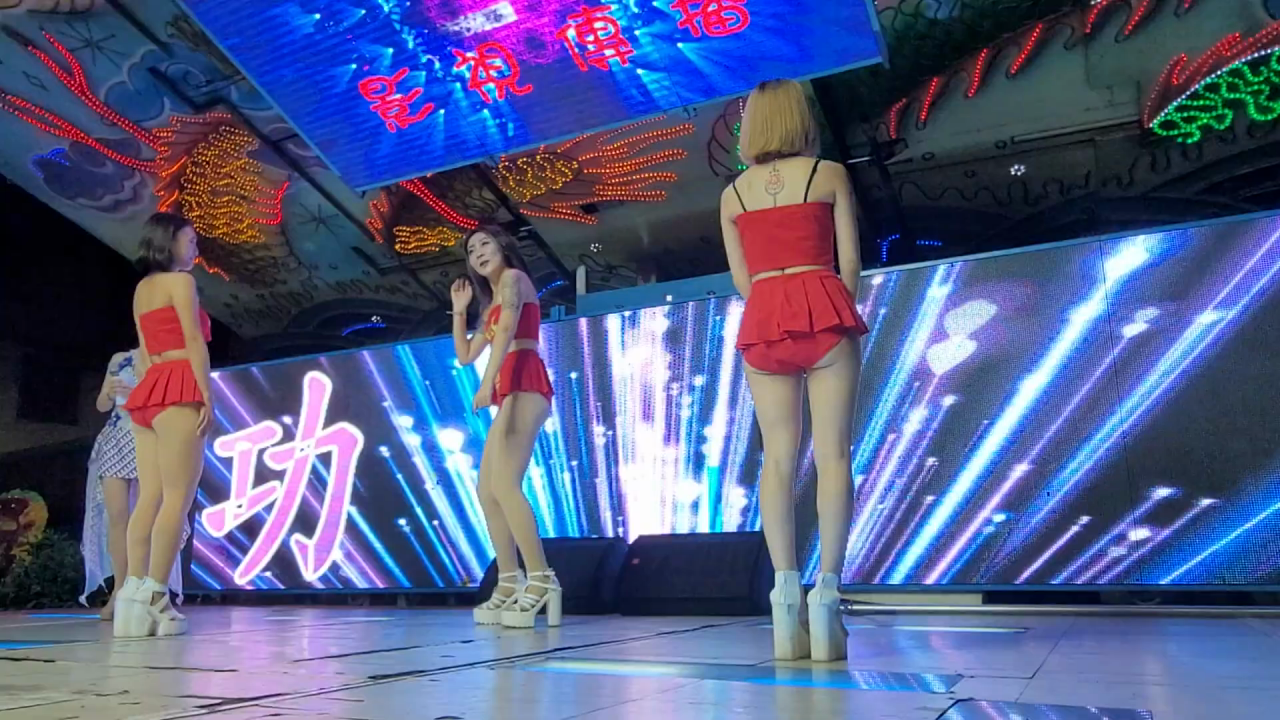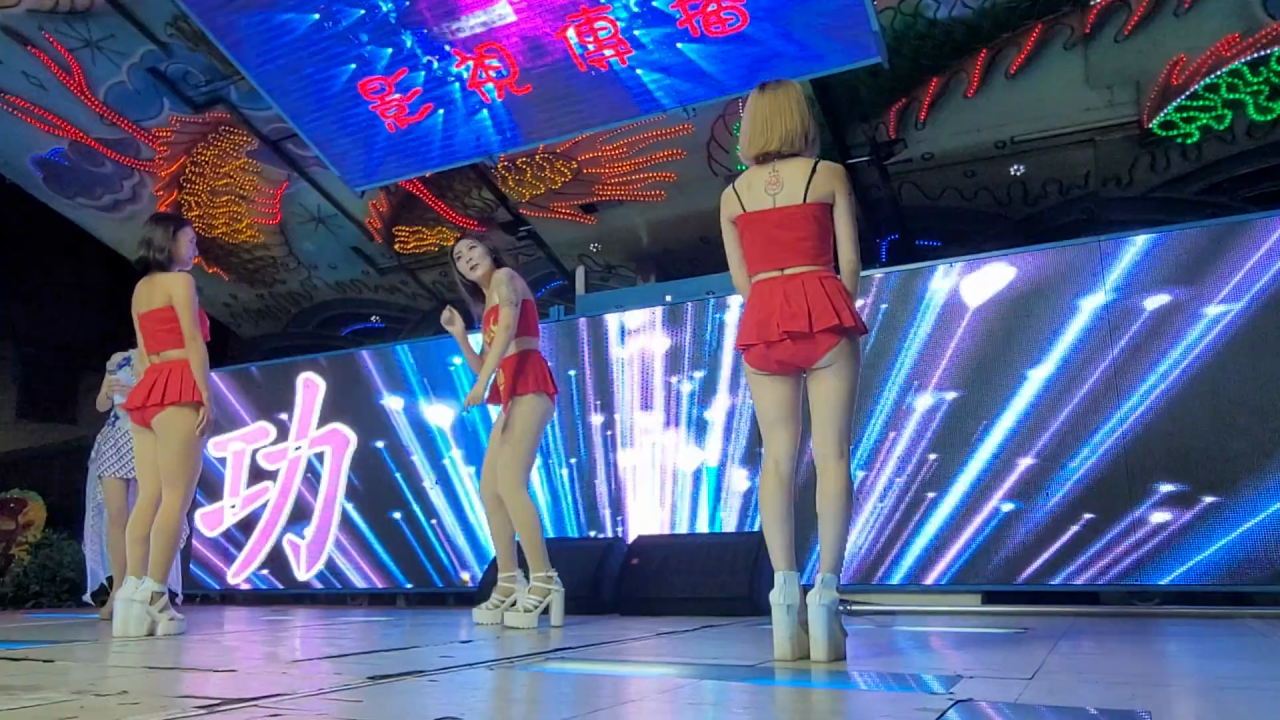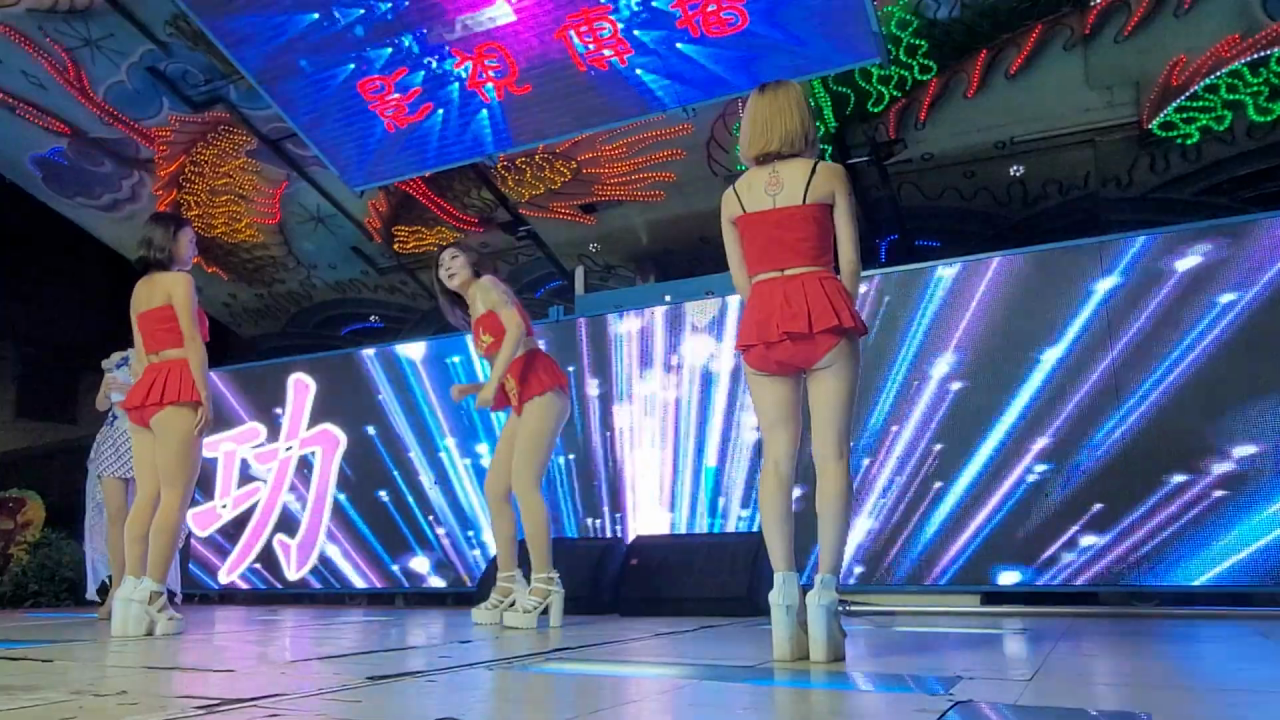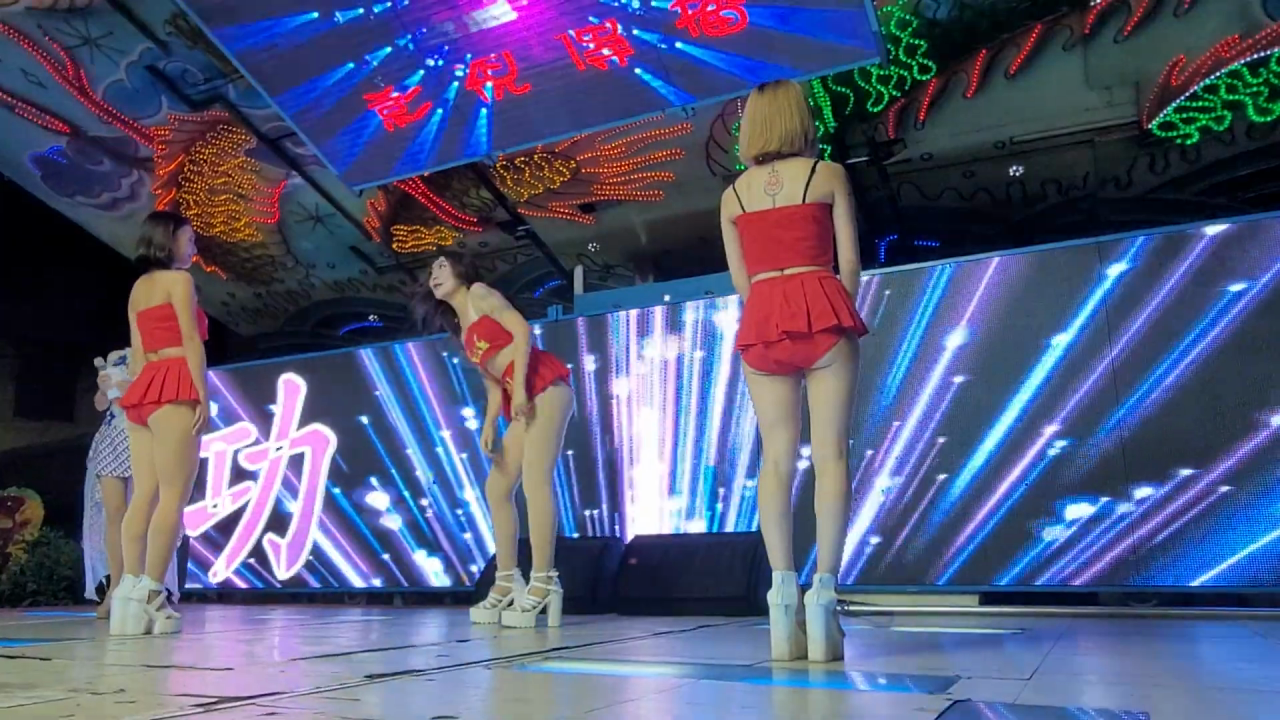
dt=0.1s
person 1, frame 1
left shoulder: (732, 193)
right shoulder: (829, 174)
left elbow: (741, 277)
right elbow: (849, 259)
left hip: (762, 321)
right hip: (823, 313)
left knee: (778, 458)
right knee: (832, 453)
left ankle: (786, 594)
right ankle: (826, 590)
person 1, frame 2
left shoulder: (732, 193)
right shoulder: (829, 174)
left elbow: (741, 277)
right elbow: (849, 259)
left hip: (763, 322)
right hip: (822, 313)
left knee: (778, 458)
right knee: (832, 454)
left ankle: (785, 595)
right ankle: (825, 592)
person 1, frame 3
left shoulder: (733, 194)
right shoulder: (829, 174)
left elbow: (742, 278)
right elbow: (850, 261)
left hip: (763, 323)
right hip: (823, 313)
left knee: (778, 459)
right knee: (830, 454)
left ankle: (785, 594)
right ankle: (825, 591)
person 1, frame 4
left shoulder: (732, 194)
right shoulder: (828, 175)
left elbow: (741, 278)
right elbow: (849, 260)
left hip: (762, 322)
right hip: (821, 313)
left knee: (777, 458)
right knee: (830, 453)
left ankle: (783, 594)
right ankle: (823, 592)
person 2, frame 1
left shoulder: (142, 288)
right shoulder: (180, 280)
left elbow: (145, 352)
right elbow: (194, 340)
left wrist: (146, 395)
right wrist: (207, 395)
left hip: (148, 393)
right hip: (178, 390)
left knee: (150, 497)
right knee: (177, 497)
left ankle: (135, 593)
right ankle: (152, 597)
person 2, frame 2
left shoulder: (140, 288)
right shoulder: (179, 280)
left elbow: (143, 352)
right elbow: (193, 341)
left wrist: (144, 394)
right wrist: (206, 395)
left hip: (147, 393)
right hip: (176, 391)
left knee: (149, 496)
right knee: (176, 496)
left ankle: (134, 593)
right ankle: (151, 596)
person 2, frame 3
left shoulder: (139, 288)
right shoulder: (179, 280)
left elbow: (140, 352)
right elbow: (192, 340)
left wrist: (144, 394)
right wrist: (204, 395)
left hip: (145, 393)
right hip: (175, 390)
left knee: (147, 496)
right knee: (175, 496)
left ankle: (132, 592)
right ankle: (150, 596)
person 2, frame 4
left shoulder: (138, 287)
right shoulder: (178, 278)
left elbow: (137, 350)
right elbow: (191, 339)
left wrist: (141, 391)
right wrist: (202, 394)
left hip: (143, 392)
right hip: (173, 389)
left knee: (144, 495)
right knee: (173, 494)
left ankle: (131, 591)
right ankle: (149, 594)
person 3, frame 1
left shoulder: (514, 277)
right shoulder: (492, 301)
left elbow: (507, 330)
right elbow: (465, 356)
left wrist: (486, 381)
right wrist: (460, 310)
left hip: (526, 388)
right hip: (511, 397)
left knee: (504, 485)
right knee: (486, 491)
left ankle: (541, 581)
right ankle: (510, 583)
person 3, frame 2
left shoulder: (507, 278)
right shoulder: (485, 305)
left elbow: (509, 328)
right elbow: (480, 365)
left wrist: (483, 381)
right wrist: (459, 333)
left hip: (529, 386)
right hip: (515, 395)
left knee: (511, 486)
right knee: (489, 491)
left ankle: (544, 582)
right ankle: (509, 584)
person 3, frame 3
left shoulder: (488, 285)
right shoulder: (474, 325)
left elbow: (516, 329)
left wrist: (493, 382)
right wrist: (474, 390)
left hip: (540, 388)
right hip: (522, 401)
left knee: (524, 485)
right knee: (495, 488)
left ankle: (544, 584)
right ankle: (509, 583)
person 3, frame 4
left shoulder: (481, 294)
right shoulder: (464, 332)
left elbow: (523, 331)
left wrist: (521, 386)
right wrist: (489, 426)
left hip: (544, 386)
right hip: (522, 402)
left knee: (535, 483)
right knee: (495, 488)
left ankle: (543, 583)
right ankle: (508, 583)
person 4, frame 1
right shoulder: (118, 359)
right elbow: (101, 405)
right wrist: (109, 392)
right hip: (115, 443)
right knee: (116, 516)
right ankle: (118, 590)
person 4, frame 2
right shoulder: (117, 359)
right elbow: (101, 405)
right wrist: (108, 391)
right hip: (114, 442)
right knee: (115, 516)
right ankle: (118, 589)
person 4, frame 3
right shoulder: (115, 359)
right elbow: (100, 405)
right wrist: (106, 390)
right hip: (113, 442)
right knee: (114, 515)
right ankle: (116, 589)
person 4, frame 4
right shoulder: (114, 358)
right elbow: (100, 405)
right wrist: (103, 388)
right hip: (112, 441)
right knee: (113, 514)
right ankle: (114, 588)
